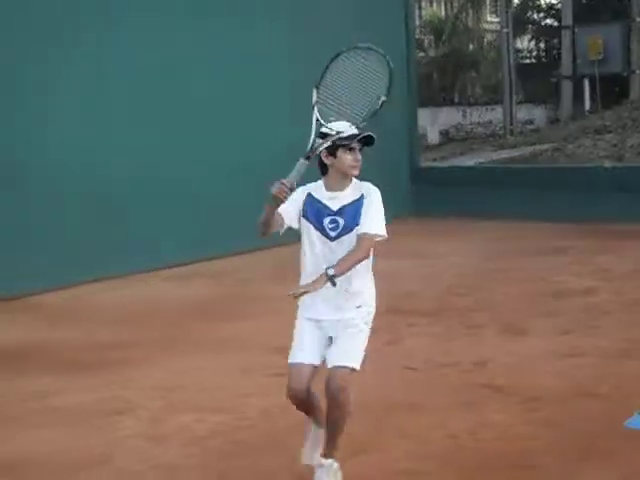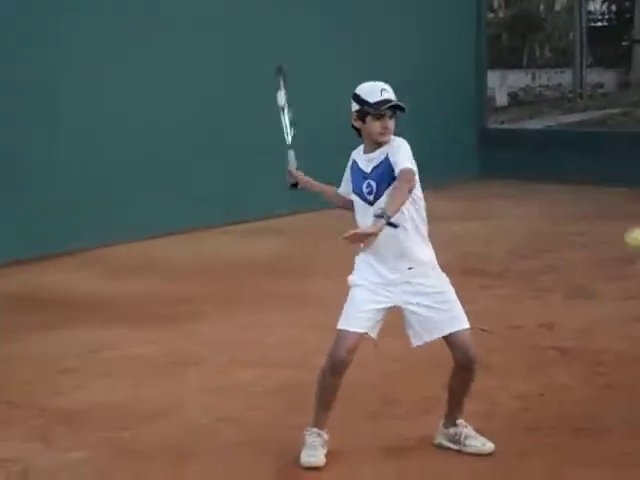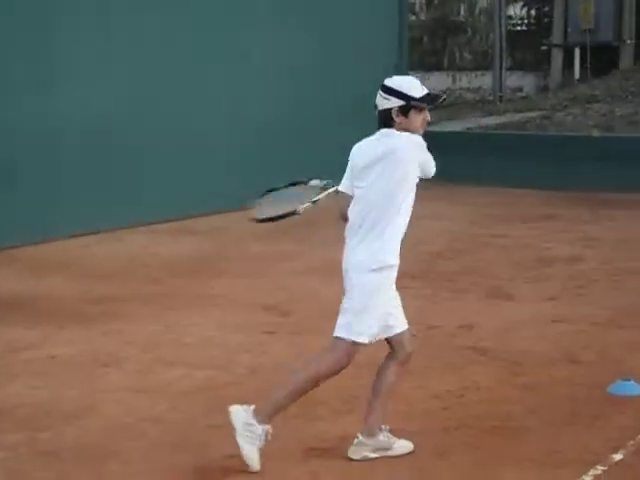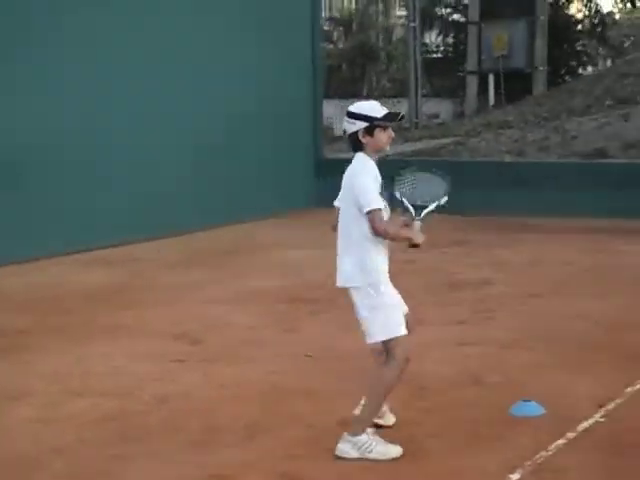
dt=0.7s
person 1, frame 1
left shoulder: (369, 194)
right shoulder: (305, 197)
left elbow: (365, 248)
right elbow: (267, 229)
left wrist: (327, 278)
right wrist: (274, 203)
left hip: (353, 308)
right hip: (314, 310)
left knee: (337, 386)
right knee: (297, 389)
right ankle: (320, 424)
person 1, frame 2
left shoulder: (398, 149)
right shoulder: (355, 161)
left elbow: (407, 182)
left wrist: (381, 222)
right wrist: (305, 181)
left hip: (420, 272)
right hip: (373, 275)
left knee: (466, 355)
right knee: (339, 356)
left ankle: (452, 427)
right ankle: (316, 433)
person 1, frame 3
left shoulder: (361, 149)
right shoulder: (413, 145)
left elbow: (343, 209)
right elbow: (426, 169)
left hip: (367, 263)
right hip: (374, 266)
left knee: (401, 350)
right knee: (338, 356)
left ankle: (370, 436)
right ankle: (257, 417)
person 1, frame 4
left shoulder: (356, 170)
right shoulder: (365, 171)
left elbow: (340, 222)
right elbow: (378, 227)
left wrist: (391, 223)
right wrist: (410, 234)
left hip: (361, 272)
right hip: (368, 275)
left knee: (394, 345)
right knee: (398, 356)
left ankle: (375, 405)
right ankle: (356, 436)
